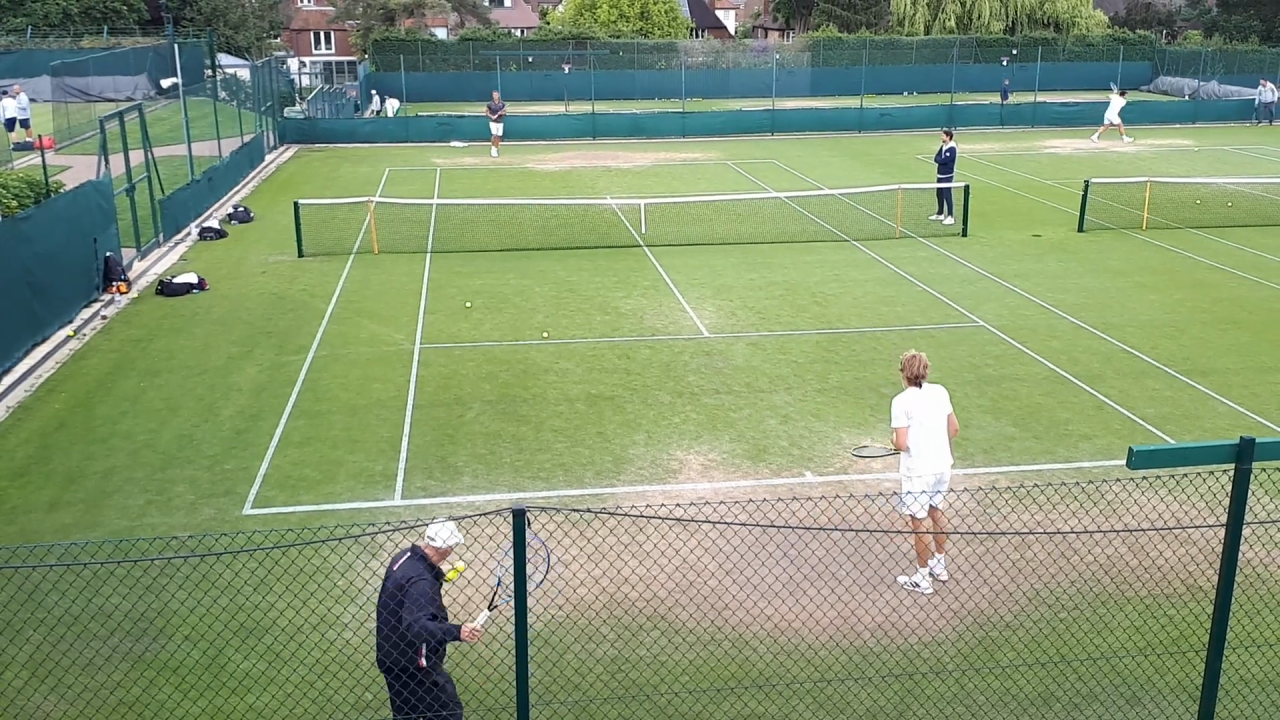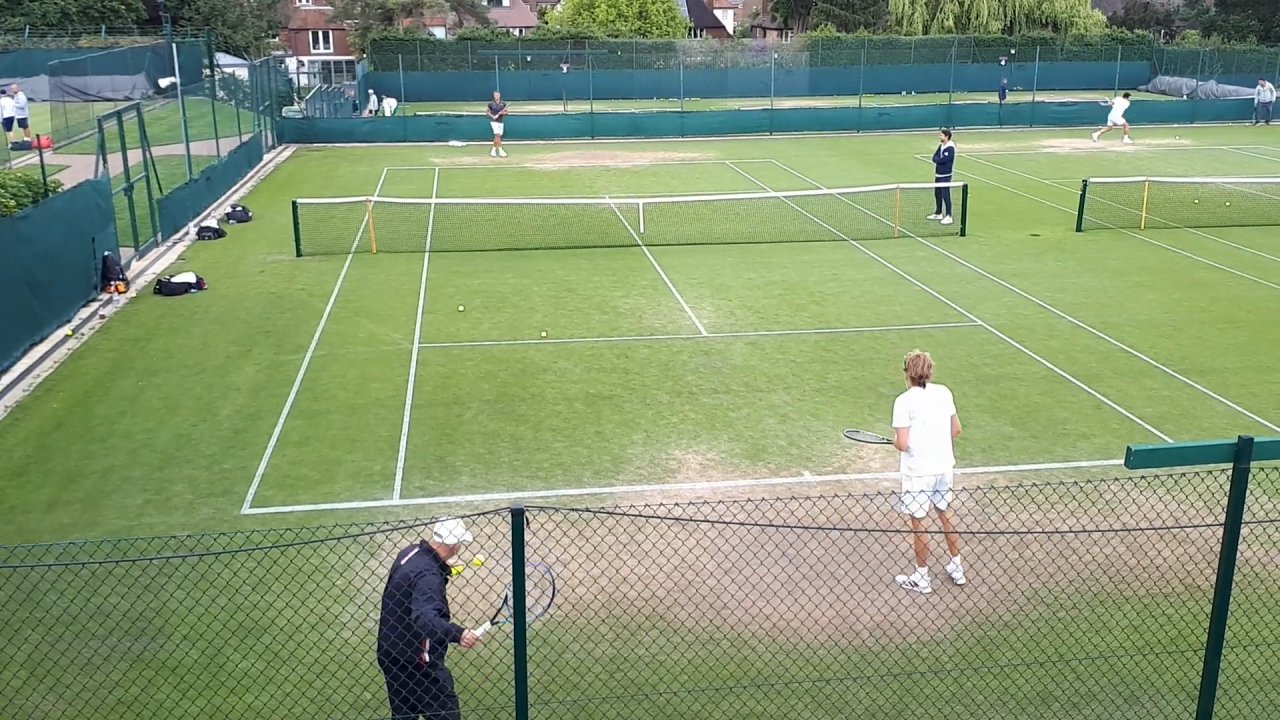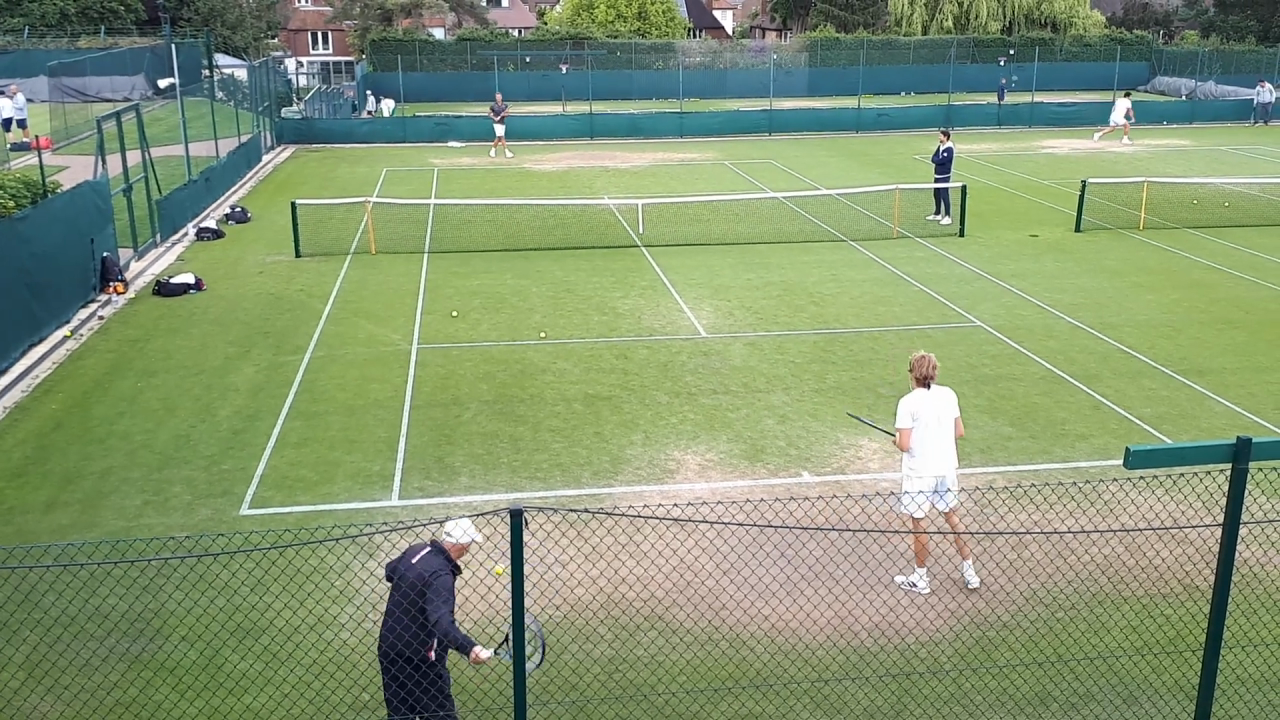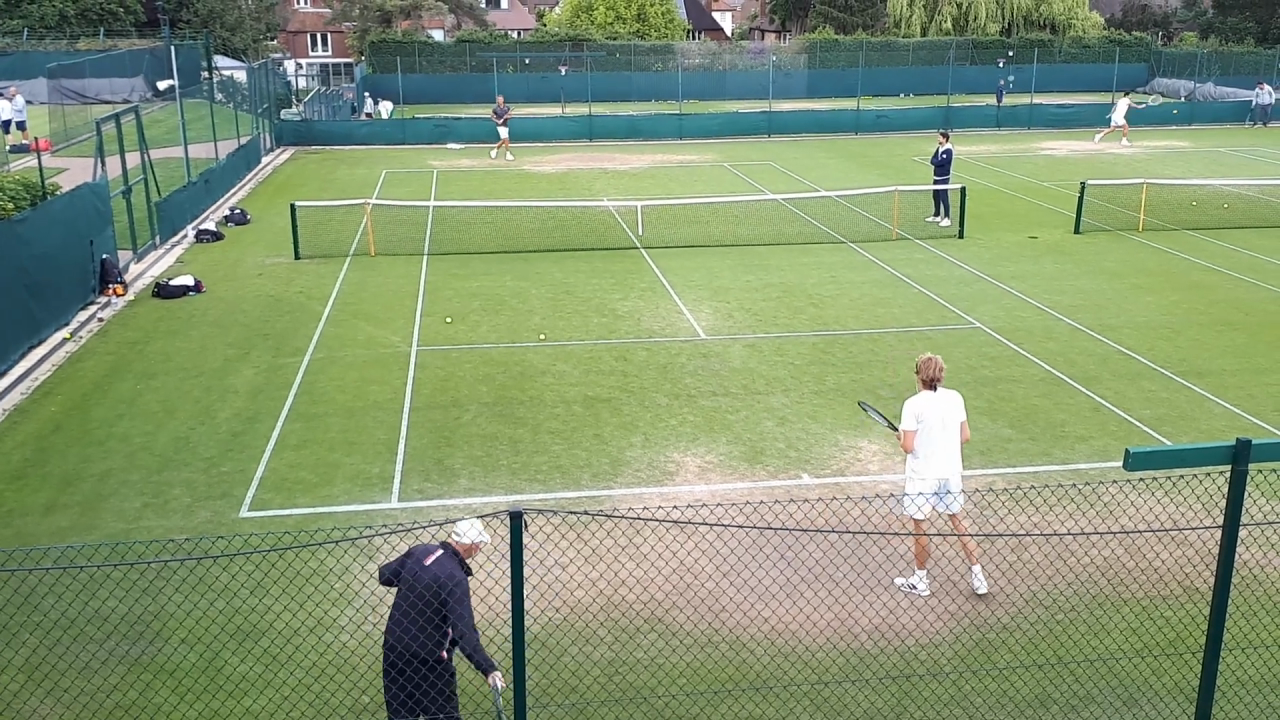
dt=0.1s
person 1, frame 1
left shoulder: (902, 401)
right shoulder: (940, 392)
left elbow: (902, 444)
right elbow: (954, 429)
left wrist: (895, 439)
left hip: (918, 472)
right hip: (942, 467)
left knee: (919, 524)
right knee: (936, 513)
left ankle: (923, 578)
right ankle: (939, 563)
person 1, frame 2
left shoulder: (904, 401)
right shoulder: (944, 393)
left elbow: (902, 444)
right elbow: (956, 430)
left wrist: (895, 438)
left hip: (918, 472)
right hip: (944, 467)
left knee: (918, 523)
right knee: (946, 514)
left ankle: (922, 578)
right ankle: (956, 567)
person 1, frame 3
left shoulder: (908, 402)
right shoulder: (949, 395)
left elbow: (904, 445)
right elbow: (959, 432)
left wrist: (897, 438)
left hip: (920, 473)
right hip: (947, 470)
left knee: (919, 524)
right knee: (952, 517)
left ankle: (920, 578)
right ankle: (969, 571)
person 1, frame 4
left shoulder: (913, 404)
right shoulder: (956, 398)
left elbow: (908, 447)
right elbow: (965, 436)
left wrist: (902, 437)
left hip: (923, 475)
right hip: (951, 473)
left knee: (920, 526)
right knee: (958, 521)
left ankle: (920, 580)
right ankle: (977, 576)
person 2, frame 1
left shoulder: (405, 557)
right shoulder: (422, 581)
right elbow: (417, 627)
right wrist: (457, 632)
left hip: (391, 658)
right hip: (416, 666)
person 2, frame 2
left shoulder: (411, 553)
right shoulder: (429, 575)
right elbow: (424, 619)
right wrist: (458, 634)
left hip: (391, 654)
right hip: (417, 662)
person 2, frame 3
left shoulder: (415, 551)
right shoulder: (441, 575)
left elbow: (391, 573)
right elbow: (440, 621)
right wrist: (469, 648)
left hip: (390, 650)
right hip: (420, 658)
person 2, frame 4
left shoulder: (419, 551)
right shoulder: (455, 578)
left elbow: (385, 576)
right elbow: (464, 629)
right wrist: (488, 669)
left hip: (394, 649)
right hip: (428, 659)
